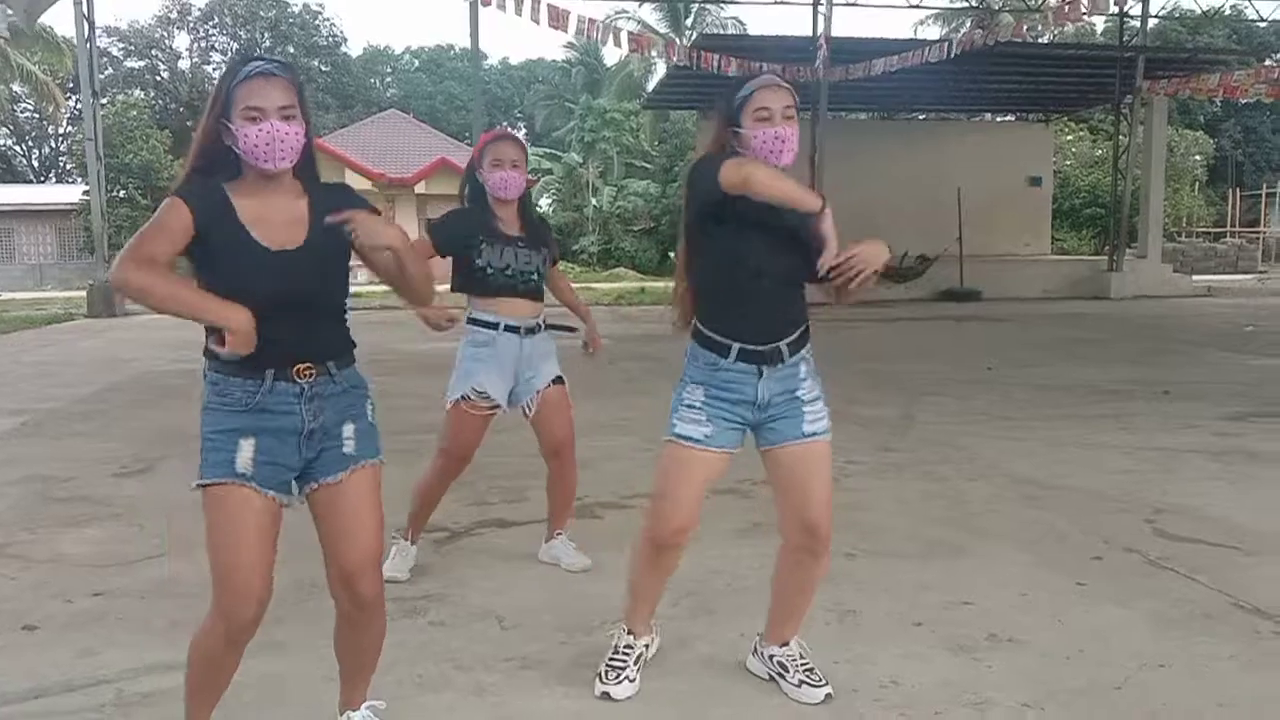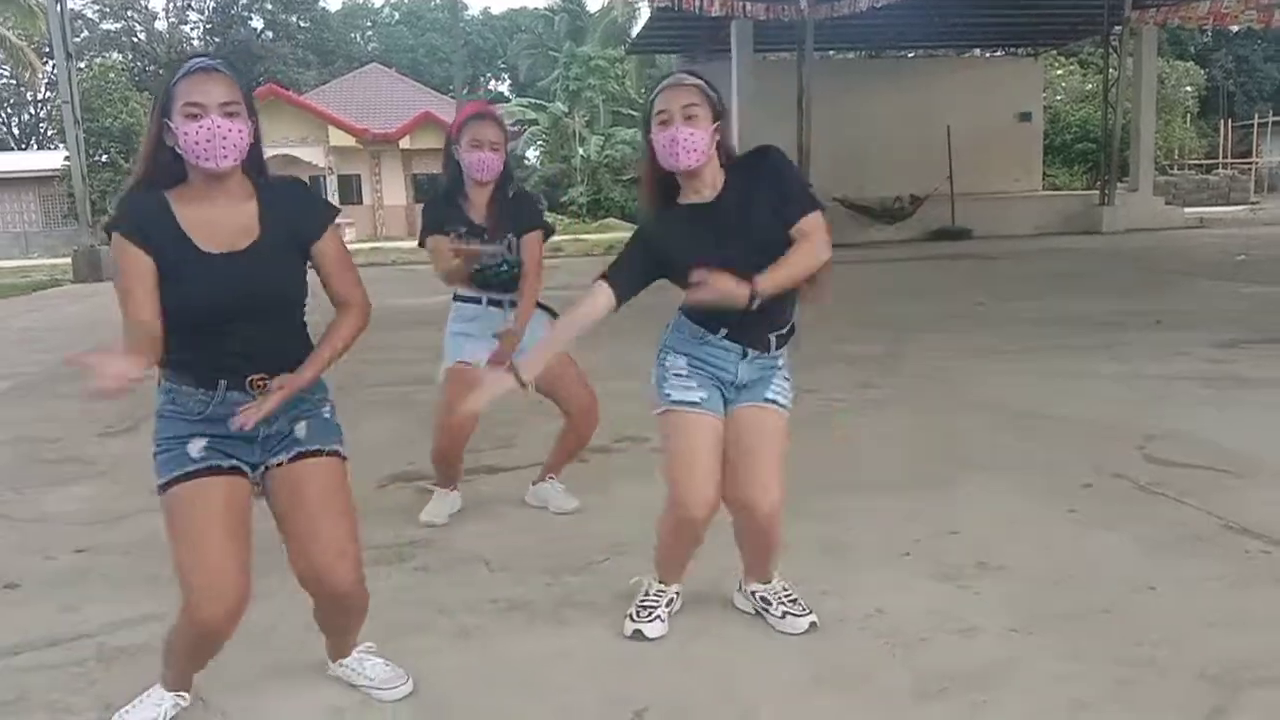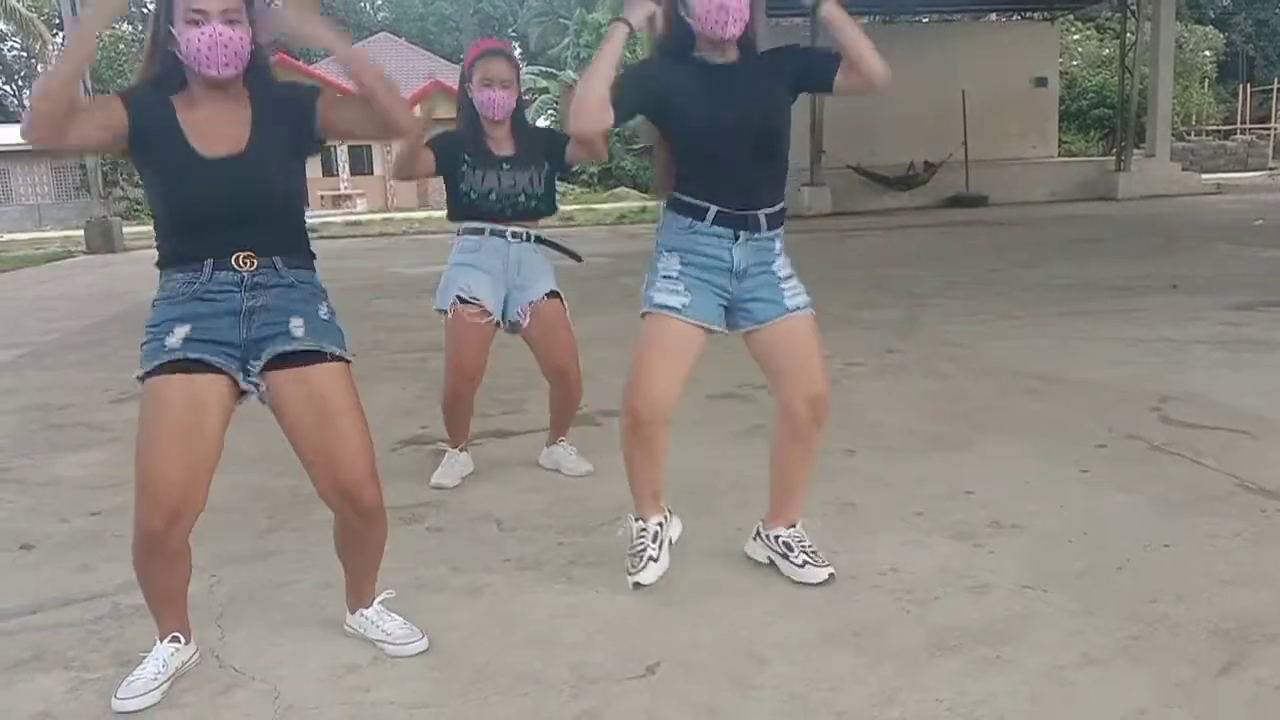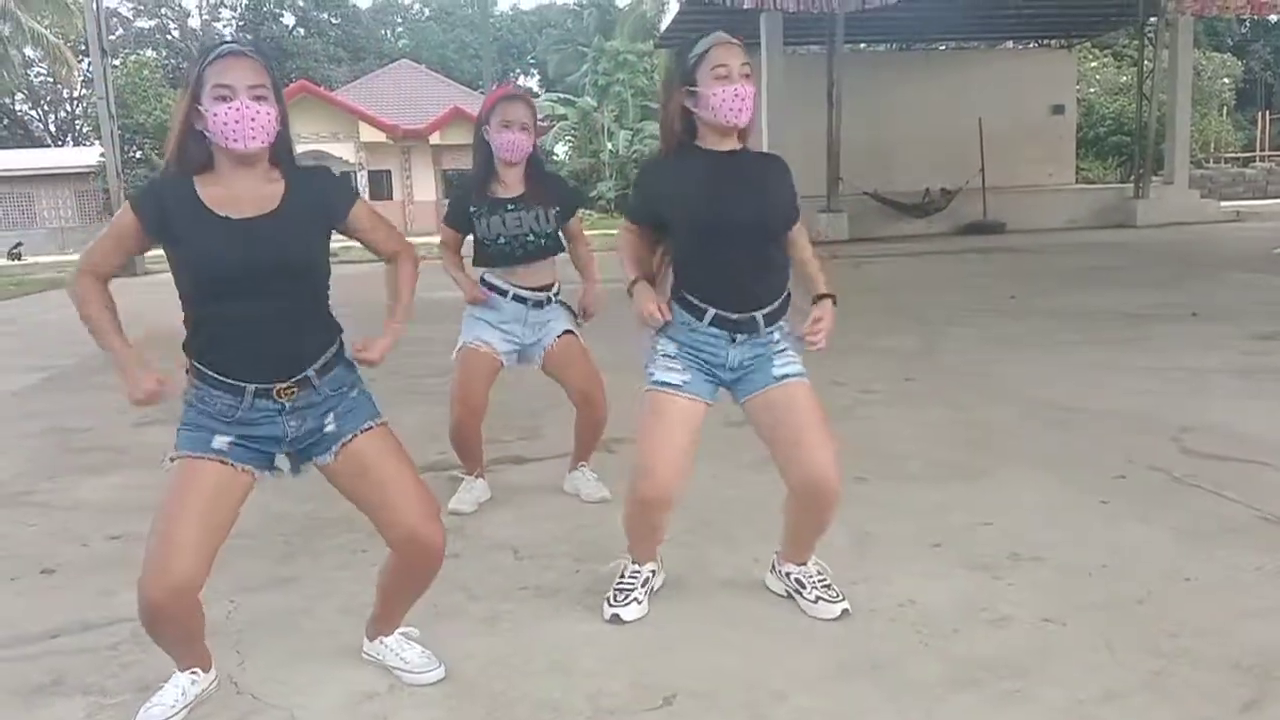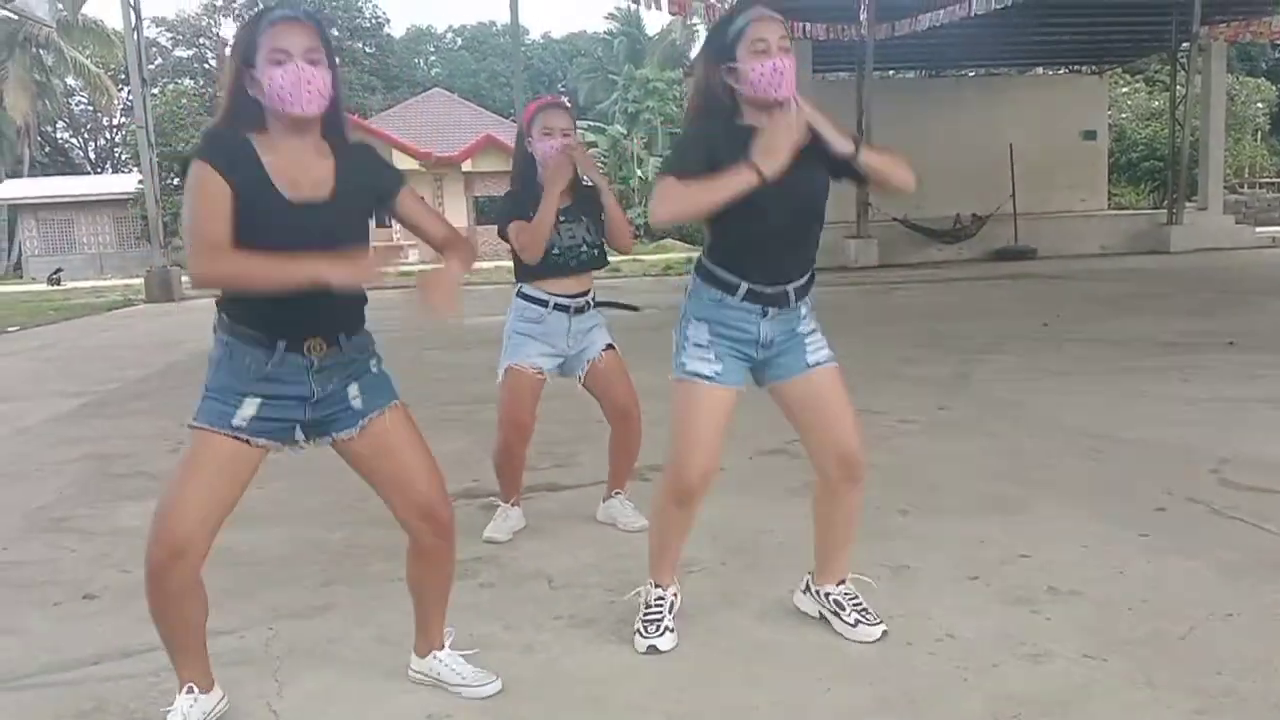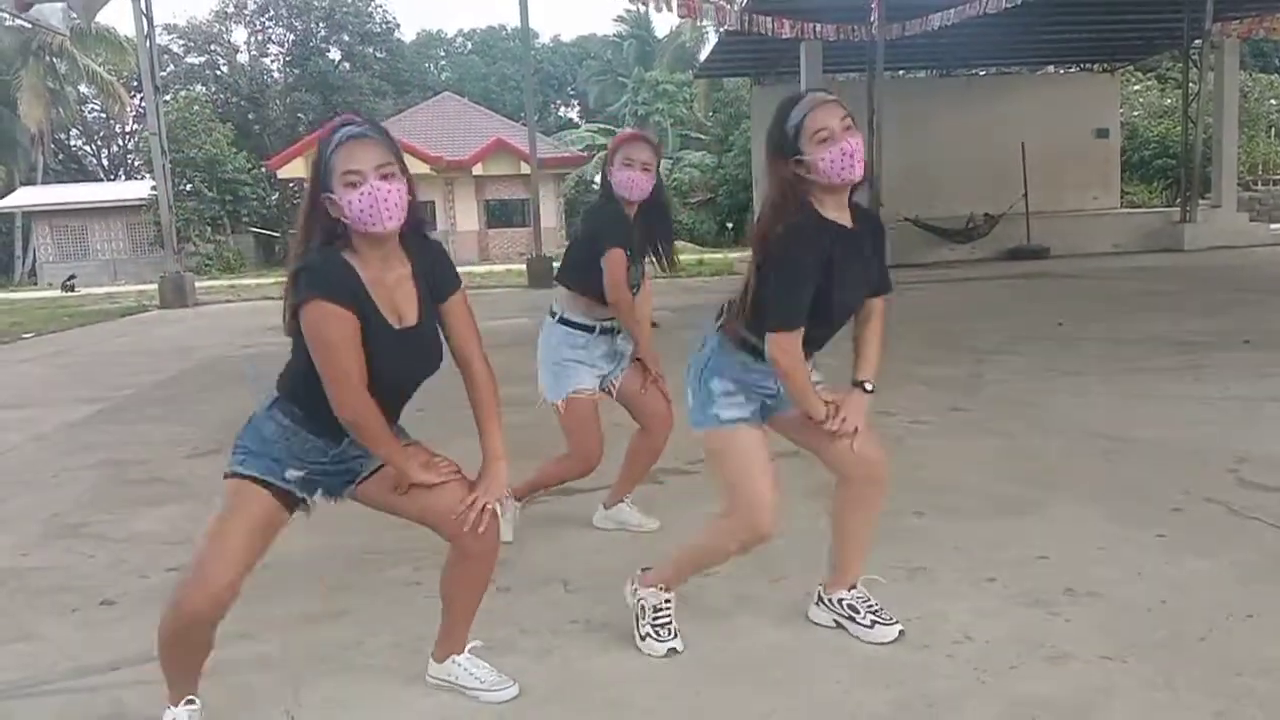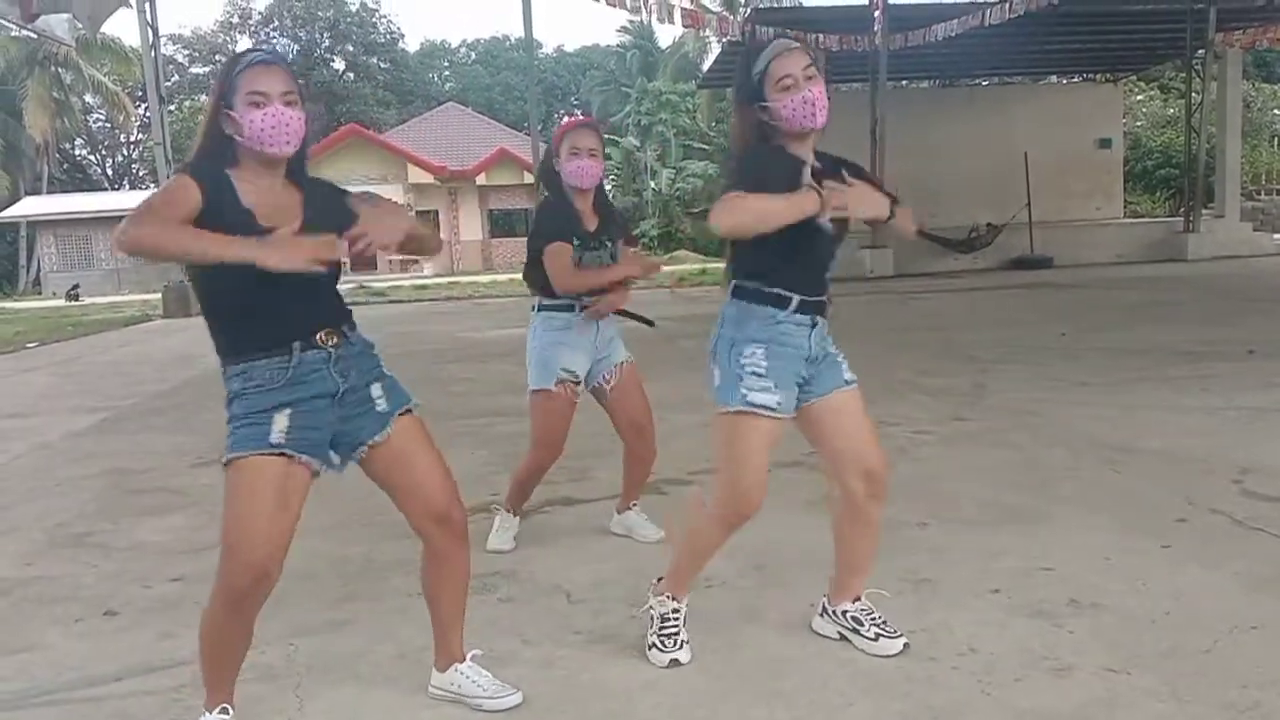
dt=0.7s
person 1, frame 1
left shoulder: (339, 204)
right shoulder: (202, 201)
left elbow: (421, 294)
right elbow: (127, 271)
left wrist: (398, 249)
right wrist: (222, 310)
left hip: (339, 399)
right hip: (247, 405)
left knee: (361, 585)
right knee: (240, 604)
person 1, frame 2
left shoulder: (297, 203)
right shoulder: (141, 217)
left elbow: (355, 307)
right elbow: (147, 338)
left wrist: (294, 383)
right wrist: (123, 362)
left hip: (295, 405)
right hip: (199, 416)
left knee: (336, 578)
right knee: (215, 605)
left ankle: (346, 653)
person 1, frame 3
left shoulder: (290, 106)
right shoulder: (144, 113)
left elbow: (395, 116)
right elbow: (43, 130)
left hip: (290, 299)
right hip: (192, 309)
left knee: (357, 491)
right knee: (163, 514)
left ankle: (363, 606)
right ankle: (174, 640)
person 1, frame 4
left shoulder: (318, 188)
right shoulder: (166, 199)
left elbow: (401, 253)
right elbow: (87, 278)
left wrist: (391, 331)
right wrist: (128, 363)
left hip: (328, 394)
right hip: (223, 410)
left knee: (424, 539)
right knee: (163, 593)
left ankle: (383, 633)
person 1, frame 5
left shoulder: (363, 164)
right shoulder: (223, 154)
left elbow: (453, 244)
right elbow: (204, 263)
left wrist: (449, 275)
right wrist: (326, 266)
left hip: (346, 367)
right hip: (254, 376)
left knee: (431, 513)
right knee: (172, 549)
left ankle: (431, 652)
person 1, frame 6
left shoulder: (430, 260)
right shoulder: (324, 279)
left elbow: (474, 364)
right elbow: (350, 402)
left wrist: (496, 463)
right wrist: (405, 465)
left hip: (367, 440)
right hip: (290, 442)
left knee: (479, 525)
right knee: (201, 598)
left ankle: (449, 657)
person 1, frame 7
left shoulder: (318, 195)
right shoulder: (203, 185)
left elbow: (419, 237)
right elbow: (135, 233)
left wrist: (387, 226)
right wrist: (266, 251)
left hip: (355, 367)
right hip: (267, 390)
left knee: (445, 519)
right knee: (246, 575)
left ankle: (450, 666)
person 2, frame 1
left shoulder: (794, 222)
right shoulder: (712, 177)
left elbow: (843, 278)
right elbow: (746, 175)
left wrist: (874, 255)
right wrist: (821, 215)
left hip: (789, 379)
right hip: (708, 381)
left knee: (812, 530)
right knee: (666, 527)
left ankle: (778, 646)
right ankle: (637, 635)
person 2, frame 2
left shoulder: (766, 170)
right shoulder: (661, 231)
left elbow: (816, 246)
right elbow: (595, 301)
left wrist: (748, 291)
right wrist: (519, 371)
left hip: (764, 363)
right hip: (696, 356)
left knee: (759, 501)
right knee: (693, 502)
left ankle: (760, 585)
right ankle: (663, 586)
person 2, frame 3
left shoulder: (778, 68)
right shoulder: (666, 75)
left elbow: (874, 75)
right elbow: (587, 119)
left hip: (765, 251)
right hip: (689, 249)
left knee: (809, 400)
right knee: (646, 407)
left ankle: (780, 530)
right ankle: (653, 521)
person 2, frame 4
left shoulder: (772, 171)
right shoulder: (666, 172)
left elbow: (793, 237)
right elbow: (634, 233)
left wrist: (823, 297)
right wrist: (638, 285)
left hip: (767, 343)
right hip: (689, 341)
left knee: (820, 481)
right knee: (653, 487)
left ankle: (793, 565)
right ankle: (642, 565)
person 2, frame 5
left shoulder: (813, 143)
right shoulder: (710, 134)
left elbow: (903, 180)
right elbow: (663, 209)
left wrist: (840, 143)
right wrist: (756, 168)
left hip: (788, 316)
right hip: (719, 321)
left knee: (844, 458)
right knee: (690, 474)
left ankle: (826, 586)
right ankle: (659, 590)
person 2, frame 6
left shoulder: (866, 227)
right shoulder: (799, 236)
left elbow: (872, 311)
right elbow: (782, 344)
left wrist: (861, 391)
right wrist: (818, 409)
left hip: (783, 371)
right hip: (733, 373)
left knee: (867, 463)
right knee: (757, 520)
left ankle: (840, 593)
right ankle: (652, 587)
person 2, frame 7
left shoulder: (834, 169)
right shoulder: (761, 159)
left elbow: (902, 221)
right elbow: (726, 219)
left wrist: (880, 203)
right wrist: (821, 201)
left hip: (811, 334)
right hip: (755, 334)
left knee: (867, 476)
right knee: (740, 499)
left ankle: (843, 604)
right ankle: (666, 600)
person 3, frame 1
left shoulder: (539, 229)
right shoulder: (462, 222)
left elbow: (557, 278)
left wrist: (588, 318)
right wrist: (426, 309)
left hip: (537, 343)
right hip: (485, 344)
left knee: (561, 447)
right knee: (452, 456)
left ankle: (556, 539)
right ankle: (406, 542)
person 3, frame 2
left shoulder: (523, 204)
right shoulder: (441, 208)
left elbow: (532, 272)
right elbow: (448, 274)
left wrist: (518, 330)
right wrist: (460, 259)
left hip: (526, 319)
right hip: (472, 322)
left knee: (584, 409)
right knee: (452, 429)
left ankle: (546, 483)
right ankle: (447, 489)
person 3, frame 3
left shoulder: (540, 140)
right shoulder: (455, 142)
left elbow: (595, 153)
right elbow: (406, 170)
left wrist: (590, 132)
right wrist: (412, 150)
left hip: (532, 256)
right hip: (476, 257)
left knee: (564, 370)
right knee: (463, 374)
left ankle: (557, 445)
right ankle: (458, 451)
person 3, frame 4
left shoulder: (553, 189)
right shoulder: (470, 195)
left elbow: (578, 240)
right elbow: (448, 250)
left wrist: (591, 285)
right wrist: (464, 280)
left hip: (547, 310)
right hip: (493, 310)
left knee: (592, 397)
right knee: (464, 410)
left ankle: (579, 470)
right ankle: (474, 478)
person 3, frame 5
left shoulder: (587, 195)
right shoulder: (517, 199)
left elbow: (625, 242)
right elbow: (529, 252)
left wrist: (602, 184)
right wrist: (551, 193)
left hip: (586, 317)
right hip: (534, 318)
left knee: (627, 409)
right knee: (514, 425)
left ankle: (614, 498)
right ankle: (510, 507)
person 3, frame 6
left shoulder: (645, 226)
right shoulder: (606, 217)
left elbow: (640, 294)
right elbow: (616, 291)
left wrist: (647, 355)
right wrist: (643, 344)
left hip: (610, 341)
right hip: (571, 342)
left knee: (659, 417)
right knee: (586, 456)
left ankle: (615, 505)
right ankle: (509, 498)
person 3, frame 7
left shoulder: (608, 215)
right shoulder: (550, 213)
left elbow: (625, 274)
right elbow: (565, 280)
left wrist: (616, 293)
right wrist: (626, 268)
left hip: (604, 331)
right hip: (558, 329)
left knee: (640, 426)
right knee: (547, 447)
left ankle: (626, 511)
right ankle: (508, 514)
